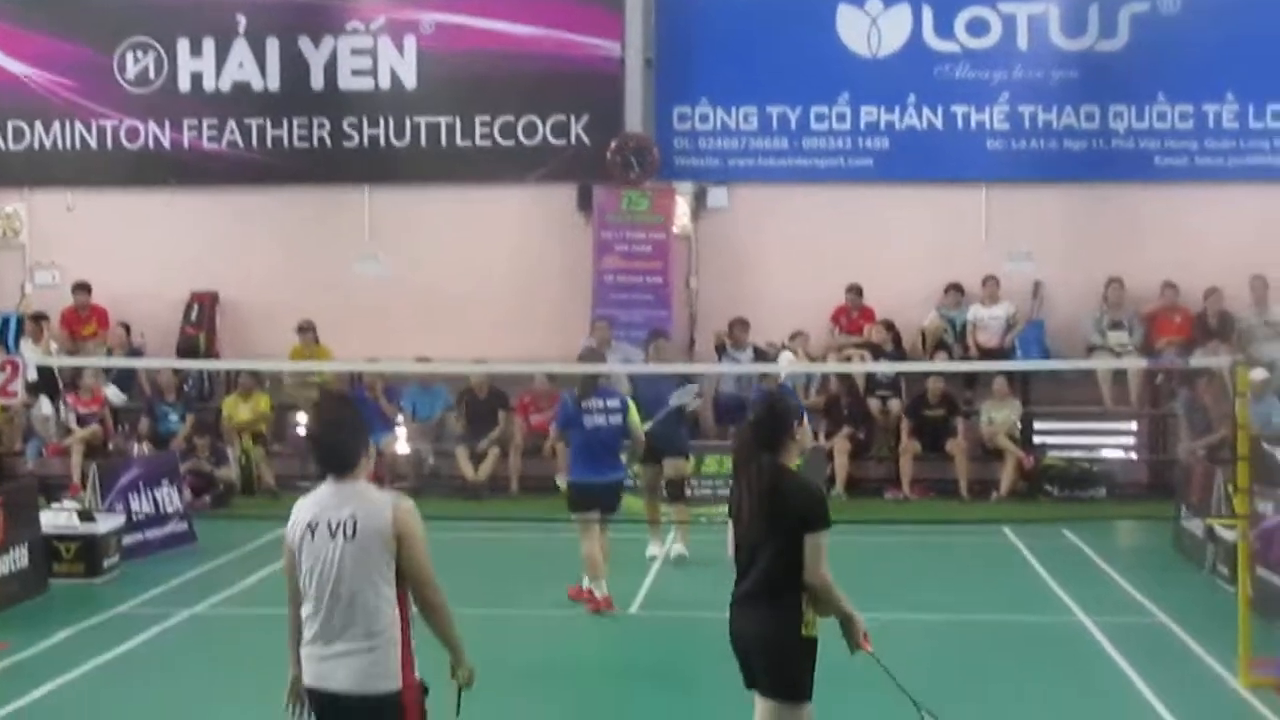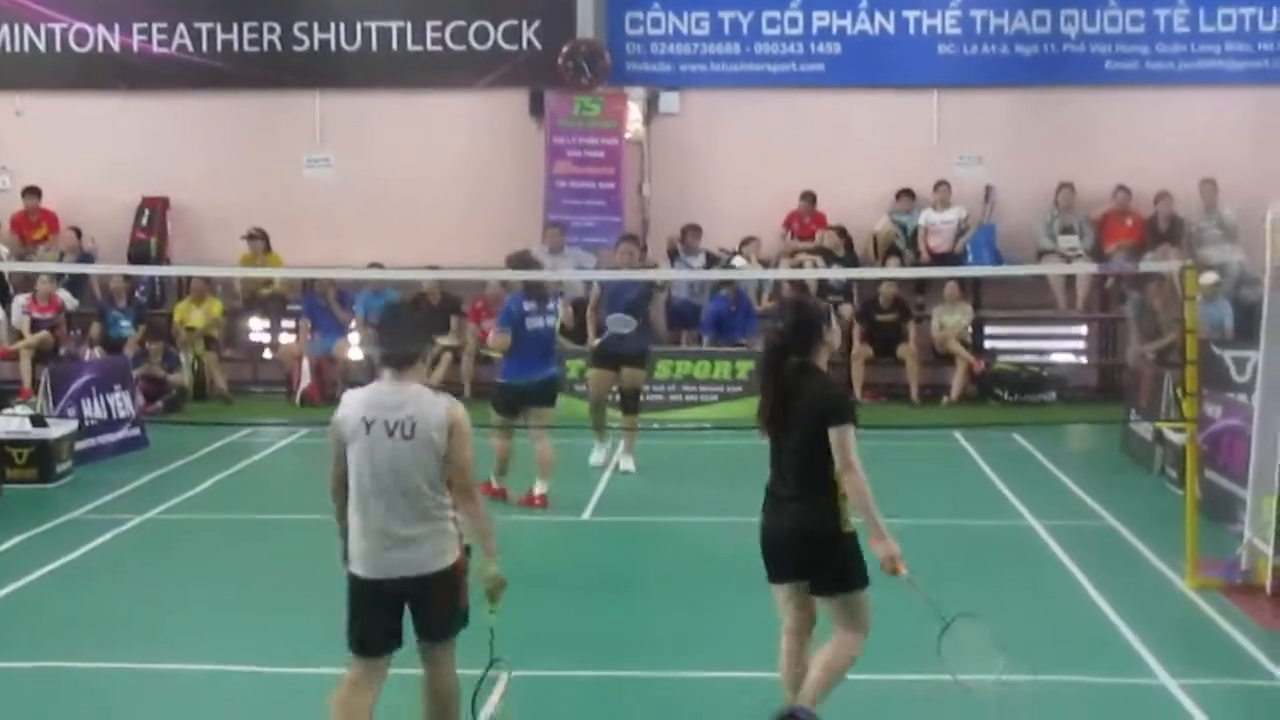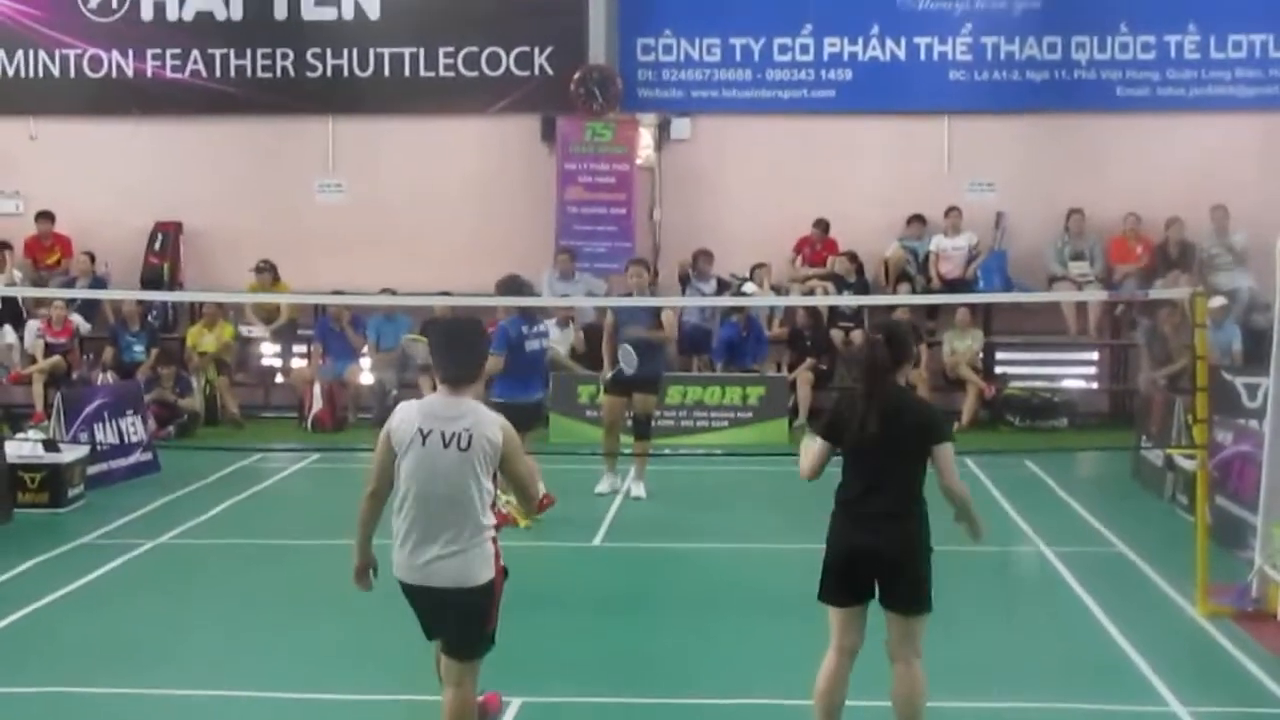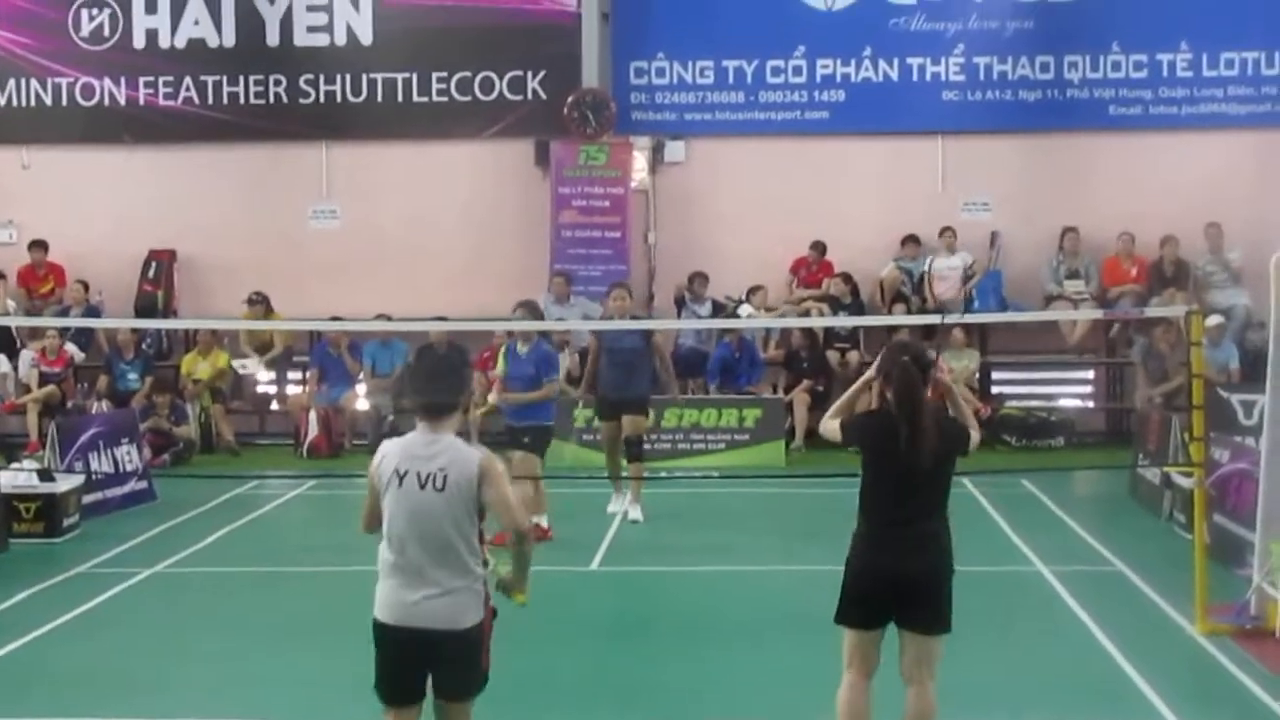
dt=0.5s
person 1, frame 1
left shoulder: (300, 513)
right shoulder: (395, 510)
left elbow: (294, 603)
right elbow: (427, 593)
left wrist: (296, 667)
right wrist: (458, 654)
left hip: (321, 675)
right hip: (383, 675)
person 1, frame 2
left shoulder: (349, 407)
right shoulder: (446, 411)
left elbow: (339, 490)
right elbow: (466, 492)
left wrist: (347, 539)
right wrist: (490, 560)
left hip: (369, 561)
right hip: (434, 558)
left knee: (362, 673)
right knee: (438, 661)
person 1, frame 3
left shoulder: (402, 417)
right shoulder: (496, 428)
left elbow: (373, 495)
right elbow: (531, 496)
left wrist: (362, 552)
right wrist: (525, 514)
left hip: (413, 568)
right hip: (471, 570)
left knee: (446, 647)
right knee: (460, 675)
person 1, frame 4
left shoulder: (385, 455)
right shoulder: (479, 463)
left elbow: (370, 524)
right elbow: (519, 530)
right wrist: (517, 579)
left hip: (394, 611)
right hip: (460, 613)
person 2, frame 1
left shoulder: (744, 484)
right shoulder: (808, 496)
right elbow: (816, 575)
right wrist: (848, 616)
left hip: (744, 618)
right hip: (784, 624)
person 2, frame 2
left shoulder: (779, 385)
right shoulder: (832, 394)
right elbow: (847, 469)
right wrist: (880, 535)
left hip: (777, 520)
right hip: (820, 523)
left knee: (794, 630)
right knee: (853, 629)
person 2, frame 3
left shoulder: (844, 406)
right shoulder: (925, 414)
left elbow: (809, 470)
right elbow: (952, 486)
left wrist: (807, 444)
right wrist: (970, 519)
left hip: (848, 538)
right hip: (903, 541)
left knee: (840, 651)
right knee: (906, 657)
person 2, frame 4
left shoulder: (870, 425)
right shoulder: (946, 429)
left elbow: (826, 425)
right elbow: (973, 435)
left wrist: (865, 379)
right wrist: (949, 389)
left hip: (871, 560)
right hip: (928, 564)
left knee: (856, 672)
right knee: (919, 678)
person 3, frame 1
left shoulder: (570, 401)
right shoulder: (620, 399)
left elbow: (555, 436)
right elbow: (638, 438)
left hip: (583, 479)
right hip: (614, 477)
left knee: (589, 537)
right knee: (600, 533)
left ankle: (601, 595)
right ankle: (589, 587)
person 3, frame 2
left shoulder: (511, 304)
right shoulder: (552, 301)
left elbow: (502, 344)
left wrist: (491, 339)
left hip: (513, 381)
right hip: (546, 378)
left knee: (502, 432)
right knee: (540, 435)
left ankle: (497, 485)
right ankle: (540, 492)
person 3, frame 3
left shoulder: (505, 328)
right shoulder: (540, 325)
left elbow: (495, 367)
right elbow: (546, 357)
left hip: (508, 400)
right hip: (533, 399)
left ankle: (506, 510)
right ankle: (541, 492)
person 3, frame 4
left shoulder: (545, 352)
right shoulder: (508, 350)
left elbow: (552, 391)
right elbow: (501, 381)
left wrist: (517, 399)
right wrist: (497, 396)
left hip: (537, 424)
right hip: (514, 423)
left knee: (522, 477)
right knee: (532, 477)
right ankle: (542, 525)
person 4, frame 1
left shoulder: (681, 376)
right shoulder: (637, 378)
left elbow: (691, 406)
left wrist: (691, 404)
left hip: (675, 441)
right hip: (648, 442)
left knee: (676, 488)
right knee: (650, 490)
left ankle: (679, 542)
right ankle: (655, 540)
person 4, frame 2
left shoulder: (647, 281)
right shoulder: (605, 279)
left elbow: (658, 323)
right elbow: (592, 309)
left wrist: (660, 290)
right wrist: (591, 335)
left hip: (635, 349)
right hip: (605, 347)
left knee: (630, 399)
right knee: (596, 398)
left ankle: (627, 453)
right ankle: (601, 444)
person 4, frame 3
left shoulder: (659, 307)
right shoulder: (617, 306)
left elbow: (672, 336)
right elbow: (607, 338)
left wrist: (644, 333)
right wrist: (607, 366)
left hip: (648, 374)
right hip: (619, 373)
left knee: (642, 425)
right knee: (609, 423)
left ankle: (638, 480)
right ankle: (611, 476)
person 4, frame 4
left shoulder: (645, 329)
right shoulder: (600, 332)
left elbow: (663, 358)
right elbow: (592, 364)
left wrist: (673, 385)
right wrist: (584, 391)
left hip: (637, 396)
right hip: (607, 397)
left knee: (634, 446)
right knee: (610, 448)
left ankle: (634, 502)
right ankle: (617, 494)
